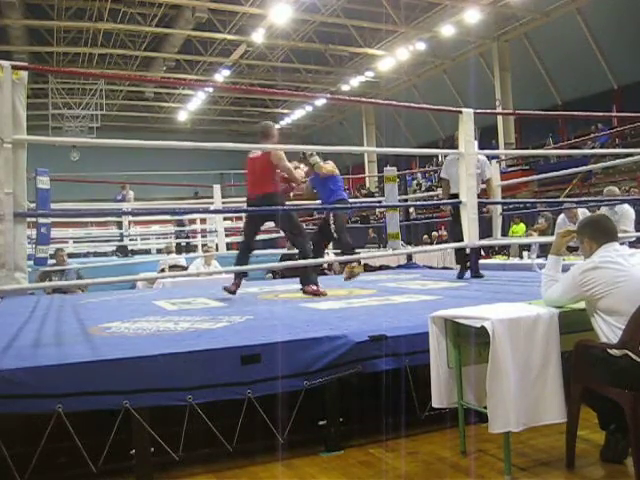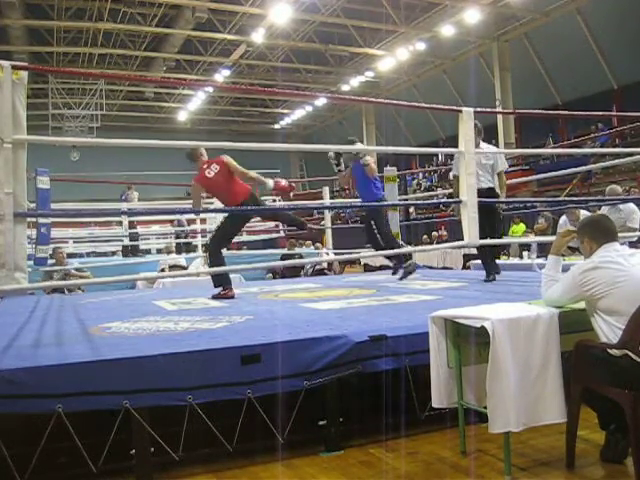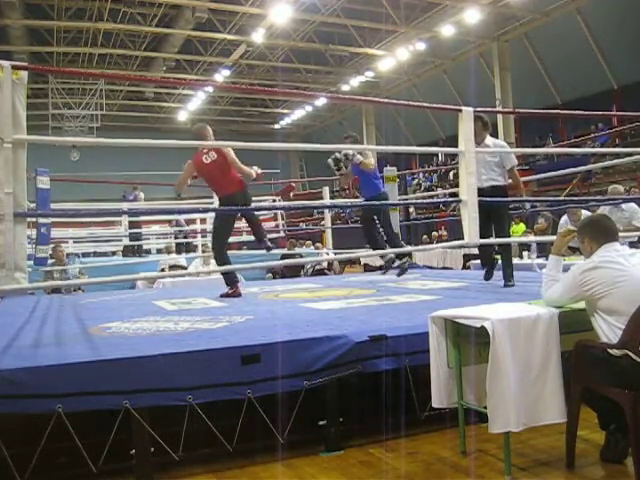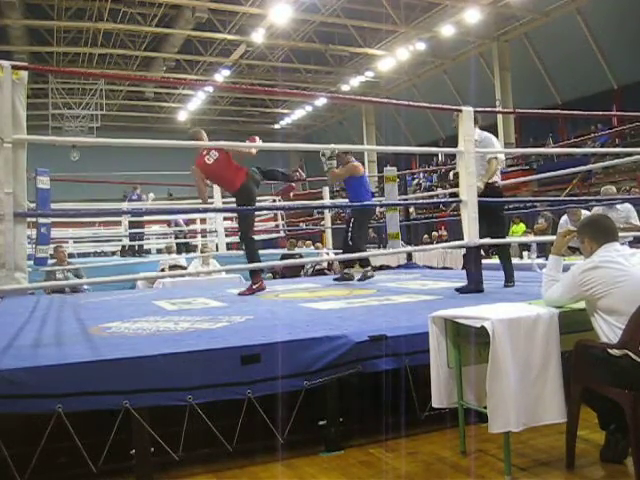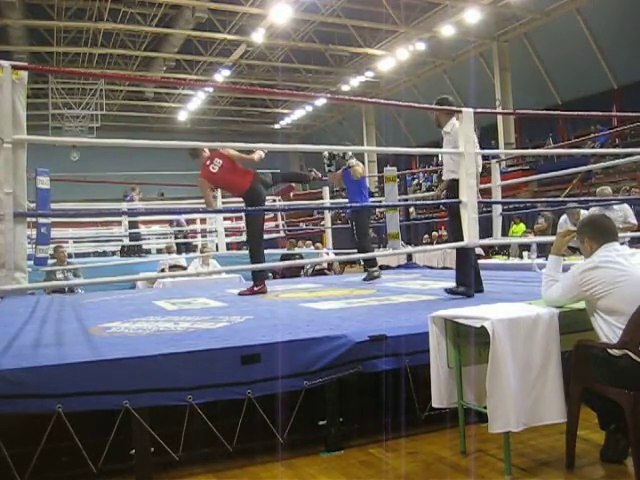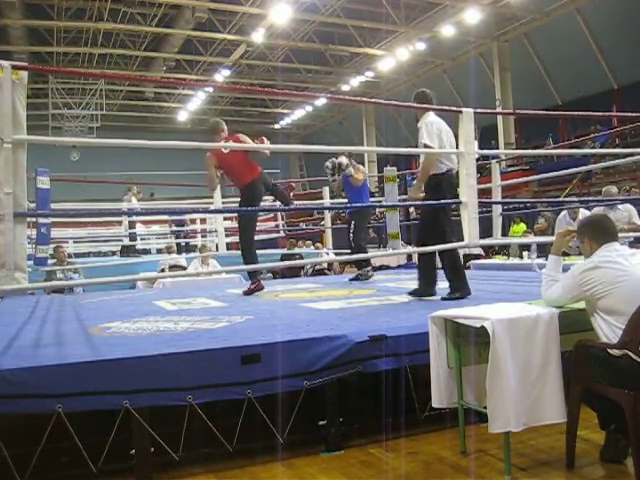
dt=0.4s
person 1, frame 1
left shoulder: (591, 268)
left elbow: (550, 297)
left wrist: (554, 253)
left knee: (565, 365)
right knee: (585, 357)
left ankle: (619, 427)
person 1, frame 2
left shoulder: (591, 268)
left elbow: (550, 297)
left wrist: (554, 254)
left knee: (565, 365)
right knee: (586, 357)
left ankle: (619, 426)
person 1, frame 3
left shoulder: (591, 267)
left elbow: (550, 297)
left wrist: (555, 253)
left knee: (565, 365)
right knee: (586, 357)
left ankle: (618, 426)
person 1, frame 4
left shoulder: (591, 267)
left elbow: (550, 297)
left wrist: (555, 253)
left knee: (565, 364)
right knee: (586, 356)
left ankle: (618, 426)
person 1, frame 5
left shoulder: (591, 267)
left elbow: (550, 297)
left wrist: (555, 254)
left knee: (565, 364)
right knee: (585, 356)
left ankle: (618, 426)
person 1, frame 6
left shoulder: (591, 267)
left elbow: (550, 296)
left wrist: (555, 253)
left knee: (565, 364)
right knee: (585, 357)
left ankle: (618, 426)
person 2, frame 1
left shoulder: (480, 160)
right shoulder: (450, 160)
left elbow: (488, 182)
right elbow: (445, 182)
right hip: (457, 199)
right knee: (457, 233)
left ankle: (474, 268)
right ankle: (463, 265)
person 2, frame 2
left shoulder: (492, 152)
right shoulder: (461, 155)
left elbow: (501, 175)
right elbow: (456, 180)
left wrist: (502, 196)
left hip: (490, 194)
left knee: (496, 232)
right knee: (480, 235)
left ankle: (492, 262)
right ankle: (489, 270)
person 2, frame 3
left shoulder: (499, 146)
left elbow: (512, 173)
left wrist: (523, 197)
left hip: (497, 193)
right hip: (478, 195)
left knee: (502, 234)
right knee: (482, 235)
left ankle: (508, 276)
right ankle: (489, 265)
person 2, frame 4
left shoulder: (487, 139)
left elbow: (495, 163)
left wrist: (483, 182)
left hip: (489, 191)
left knee: (497, 236)
left ankle: (508, 274)
right ankle: (474, 282)
person 2, frame 5
left shoulder: (458, 130)
right shoulder: (447, 133)
left elbow: (472, 161)
right wrist: (441, 187)
left hip: (462, 188)
right hip: (454, 189)
left knee: (460, 237)
right knee: (459, 237)
left ankle: (465, 284)
right ankle: (474, 282)
person 2, frame 6
left shoulder: (428, 122)
right shoulder: (440, 123)
left elbow: (430, 155)
left wrist: (417, 186)
left hip: (437, 182)
right hip: (445, 181)
left knee: (441, 236)
right knee: (425, 236)
left ankle: (460, 286)
right ankle: (426, 285)
person 3, frame 1
left shoulder: (252, 153)
right shoulder: (274, 151)
right elbow: (295, 178)
left hip: (253, 202)
right hip: (272, 199)
left knee: (248, 243)
right knee: (300, 238)
left ankle: (236, 282)
right ankle: (310, 284)
person 3, frame 2
left shoulder: (197, 181)
right shoulder: (223, 159)
left elbow: (197, 210)
right elbow: (246, 175)
left wrist: (199, 195)
right wrist: (269, 183)
left hip: (237, 209)
right hip: (250, 198)
left knee: (214, 247)
right knee: (275, 214)
left ankle: (226, 289)
right ankle: (303, 227)
person 3, frame 3
left shoulder: (193, 163)
right shoulder: (222, 148)
left elbow: (178, 190)
right elbow: (241, 170)
left wrist: (186, 180)
right wrist: (253, 172)
left hip: (228, 201)
right hip: (242, 190)
left knee: (218, 246)
right knee: (247, 212)
left ankle: (233, 286)
right ankle: (263, 239)
person 3, frame 4
left shoulder: (197, 168)
right shoulder: (220, 147)
left elbow: (204, 198)
right elbow: (250, 152)
left wrist: (205, 183)
right wrist: (256, 145)
left hip: (243, 195)
right hip: (251, 177)
left knee: (246, 237)
right knee: (262, 171)
left ankle: (257, 280)
right ankle: (293, 176)
person 3, frame 5
left shoulder: (203, 177)
right shoulder: (222, 152)
left elbow: (211, 205)
right elbow: (251, 159)
left wrist: (210, 193)
right wrist: (260, 153)
left hip: (251, 197)
right hip: (258, 181)
left knee: (254, 240)
right knee: (277, 177)
left ankle: (259, 284)
right ankle: (309, 176)
person 3, frame 6
left shoulder: (212, 156)
right shoulder: (239, 138)
left elbow: (213, 187)
right elbow: (264, 152)
left wrist: (217, 174)
right wrist: (265, 144)
left hip: (249, 192)
right hip: (260, 179)
left knee: (246, 239)
left ankle: (256, 280)
right ankle: (289, 205)
person 4, frame 1
left shoulder: (328, 165)
right shoulder: (312, 175)
left elbow: (323, 172)
right elbow: (307, 191)
left wrist: (312, 158)
left hip: (339, 205)
right hip: (330, 208)
left knee: (338, 232)
right knee: (317, 242)
left ankle: (353, 264)
person 4, frame 2
left shoulder: (366, 160)
right shoulder: (354, 165)
left elbow: (373, 173)
right elbow: (343, 181)
left wrist: (364, 158)
right wrist: (337, 164)
left hip: (376, 203)
right hip: (371, 204)
left knee: (384, 236)
right knee: (375, 237)
left ankle: (408, 263)
right ankle: (397, 260)
person 4, frame 3
left shoulder: (366, 155)
right shoulder: (353, 162)
left elbow: (370, 167)
right elbow: (345, 181)
left wrist: (355, 157)
right wrist: (338, 168)
left hip: (378, 197)
right hip: (369, 200)
left knee: (386, 231)
right knee: (369, 233)
left ankle: (403, 258)
right ankle: (388, 258)
person 4, frame 4
left shoulder: (354, 166)
right shoulder: (347, 167)
left elbow: (335, 177)
right elbow: (333, 179)
left wrist: (330, 161)
right wrist: (327, 163)
left hip: (364, 209)
right hip: (358, 209)
left knee: (356, 241)
right knee: (348, 241)
left ankle: (367, 269)
right ankle: (346, 272)
person 4, frame 5
left shoulder: (358, 165)
right shoulder: (345, 169)
left elbow: (356, 174)
right elbow: (332, 179)
left wrist: (349, 159)
left hip: (361, 208)
right hip: (355, 209)
left knee: (363, 239)
right knee: (359, 240)
left ankle: (374, 270)
right ankle: (372, 268)
person 4, frame 6
left shoulder: (359, 169)
right shoulder: (345, 174)
left elbow: (358, 182)
right elbow: (337, 188)
left wrist: (346, 168)
right wrist: (331, 172)
left hip: (362, 210)
right hip: (353, 211)
left knee: (357, 239)
right knee: (354, 242)
left ankle: (367, 269)
right ankle: (363, 271)
